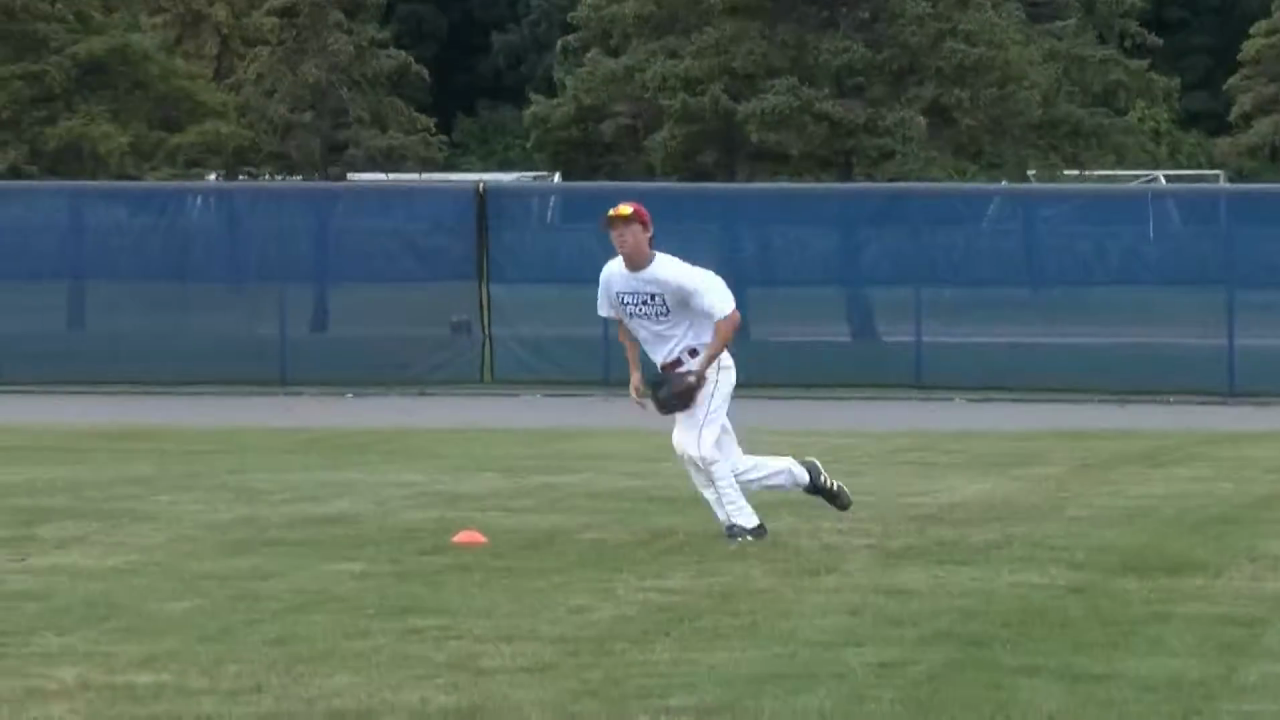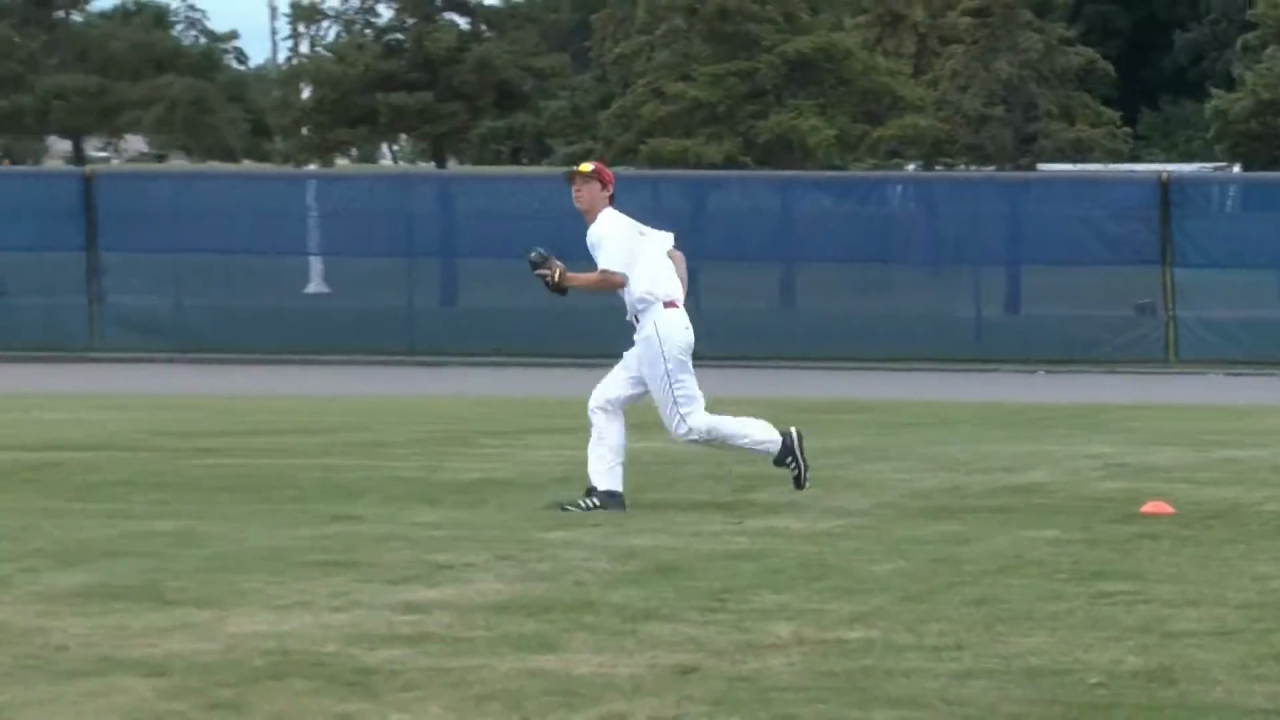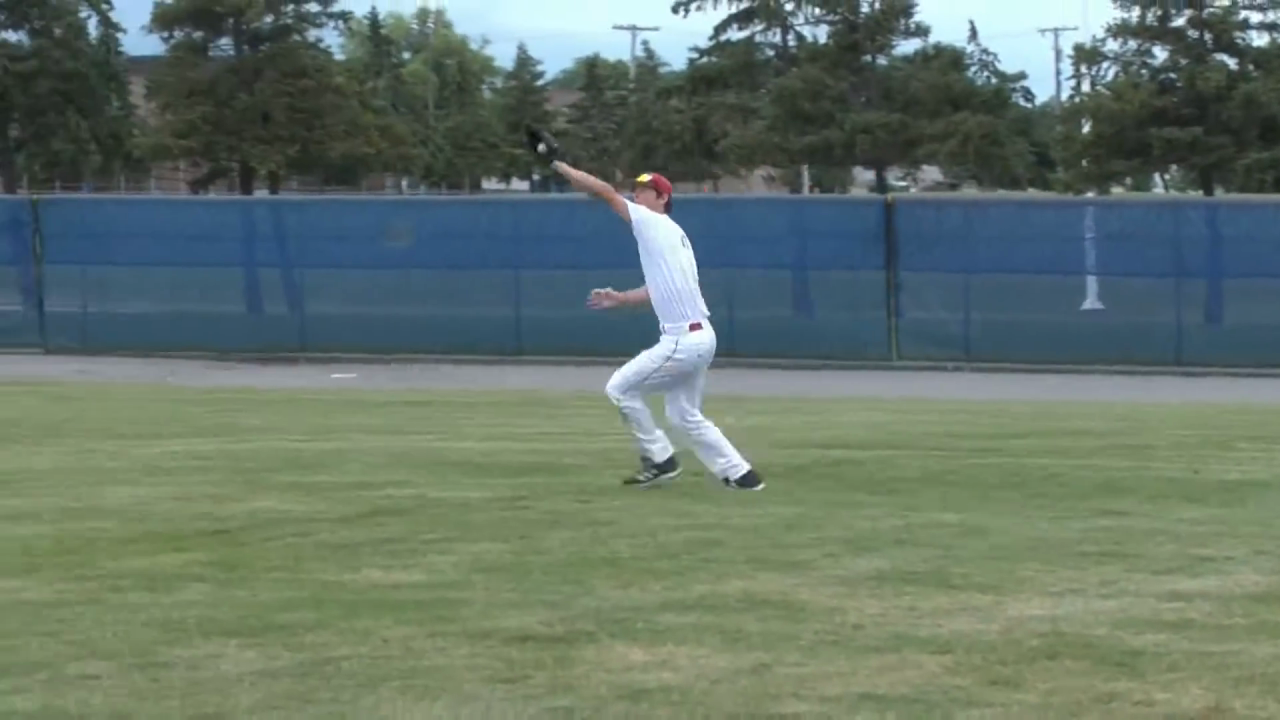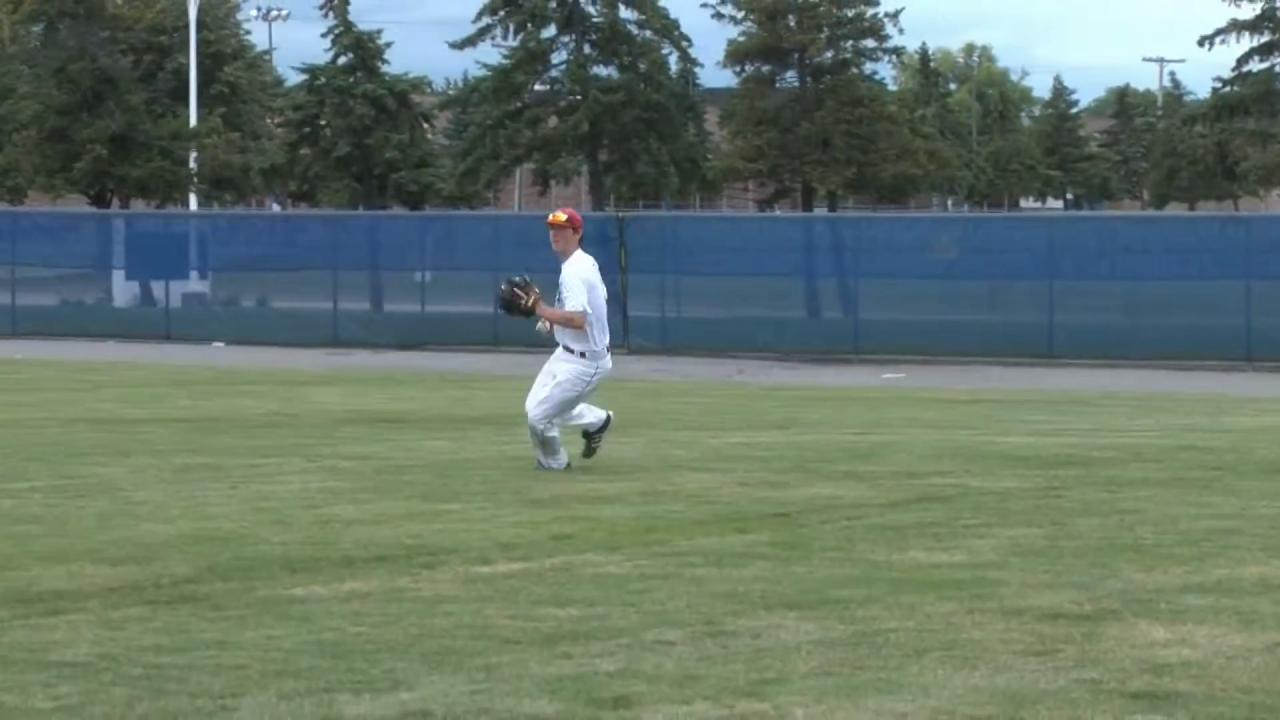
dt=0.7s
person 1, frame 1
left shoulder: (674, 273)
right shoulder: (611, 275)
left elbow: (729, 317)
right elbow: (621, 320)
left wrist: (702, 367)
right wrist: (634, 371)
left hip: (710, 368)
right hip: (677, 376)
left knee: (693, 448)
right knee: (730, 465)
left ankle: (745, 524)
right ankle: (804, 474)
person 1, frame 2
left shoulder: (605, 227)
right shoulder: (625, 226)
left elbow: (614, 278)
right elbow: (676, 256)
left wrist: (564, 279)
right wrist: (676, 304)
left hip: (659, 330)
right hip: (656, 333)
left knee: (686, 424)
right knee: (603, 403)
left ankle: (778, 443)
right ankle: (607, 492)
person 1, frame 3
left shoulder: (656, 225)
right shoulder: (672, 233)
left elbow: (605, 192)
left wrist: (557, 162)
right wrist: (618, 298)
left hip: (683, 342)
right hip: (699, 336)
left knee: (620, 390)
right knee: (685, 415)
left ankle: (661, 459)
right ankle: (738, 473)
person 1, frame 4
left shoulder: (578, 269)
right shoulder: (580, 263)
left elbow: (577, 321)
right elbow: (590, 306)
left wrist: (539, 309)
right wrist: (553, 318)
left hip: (585, 364)
right hip: (566, 354)
left knee: (538, 416)
right knee: (535, 407)
left ankle: (554, 463)
right ankle: (597, 421)
